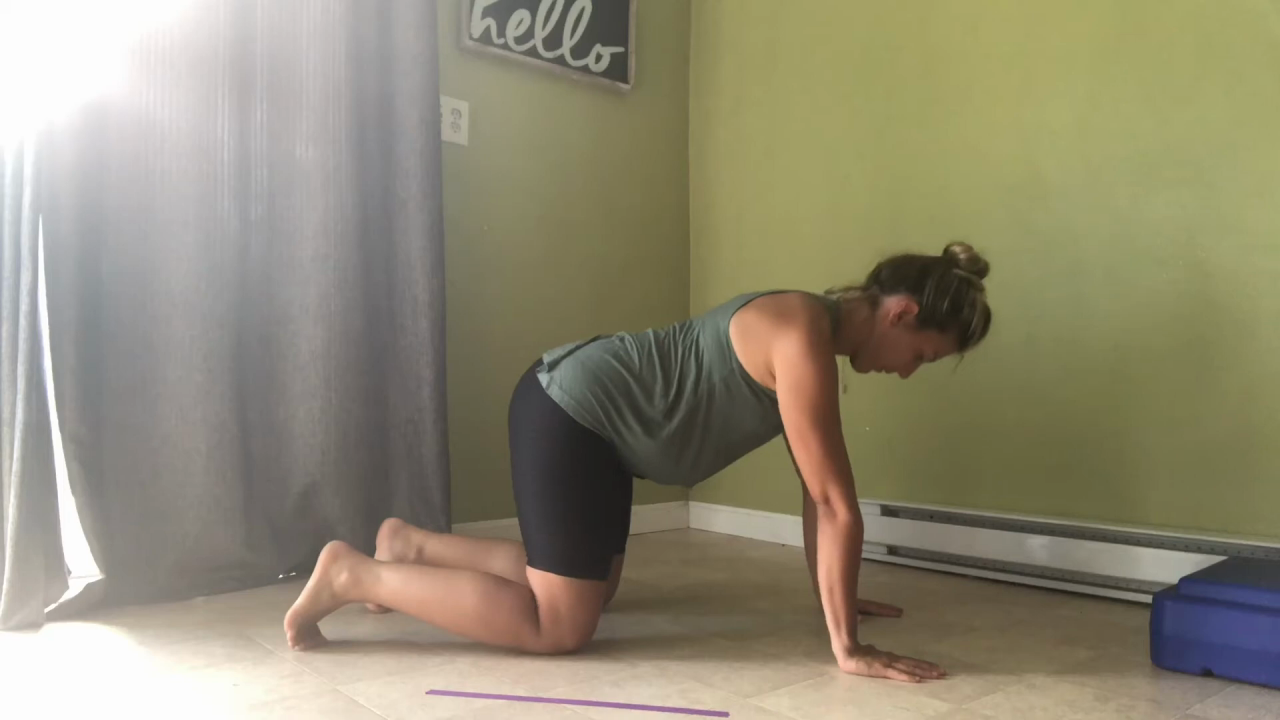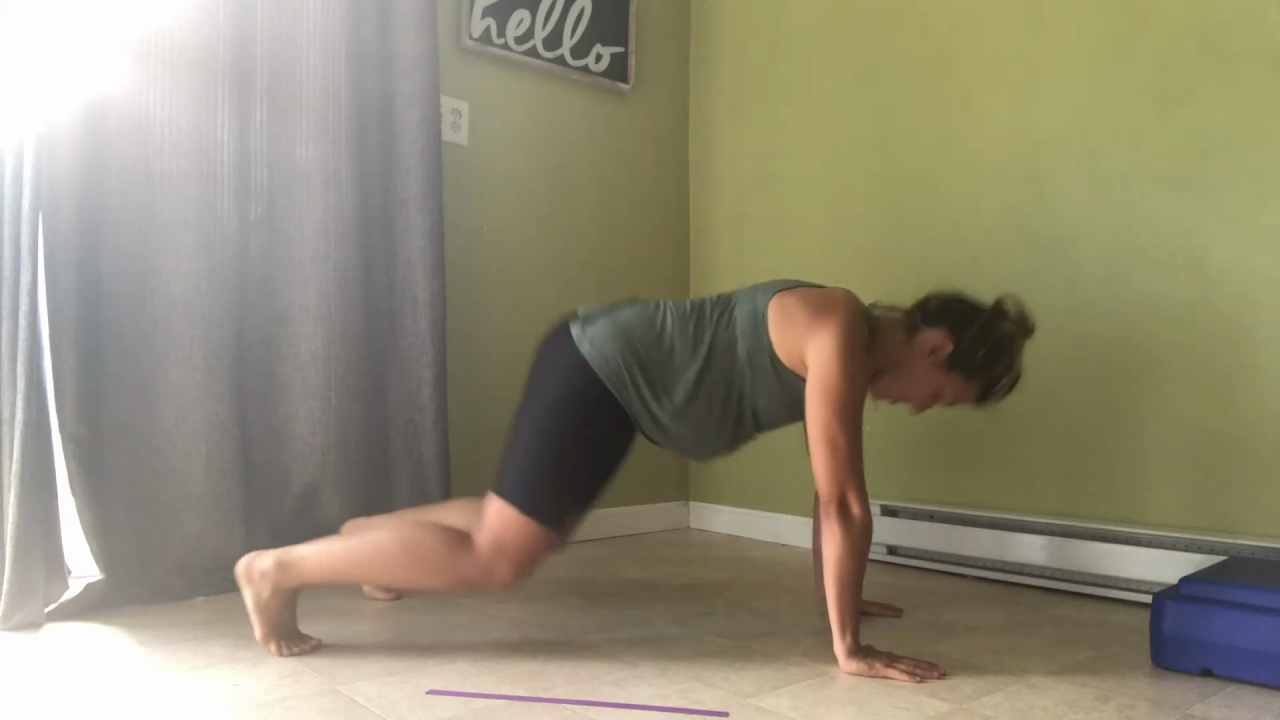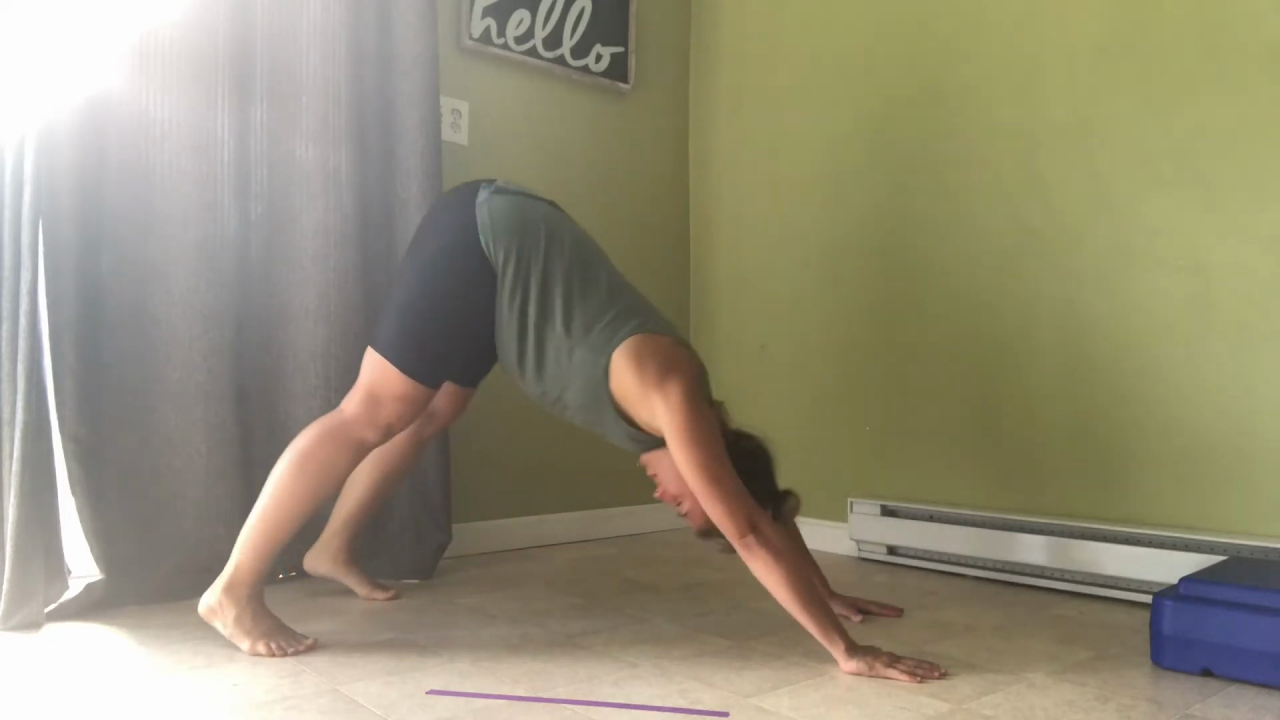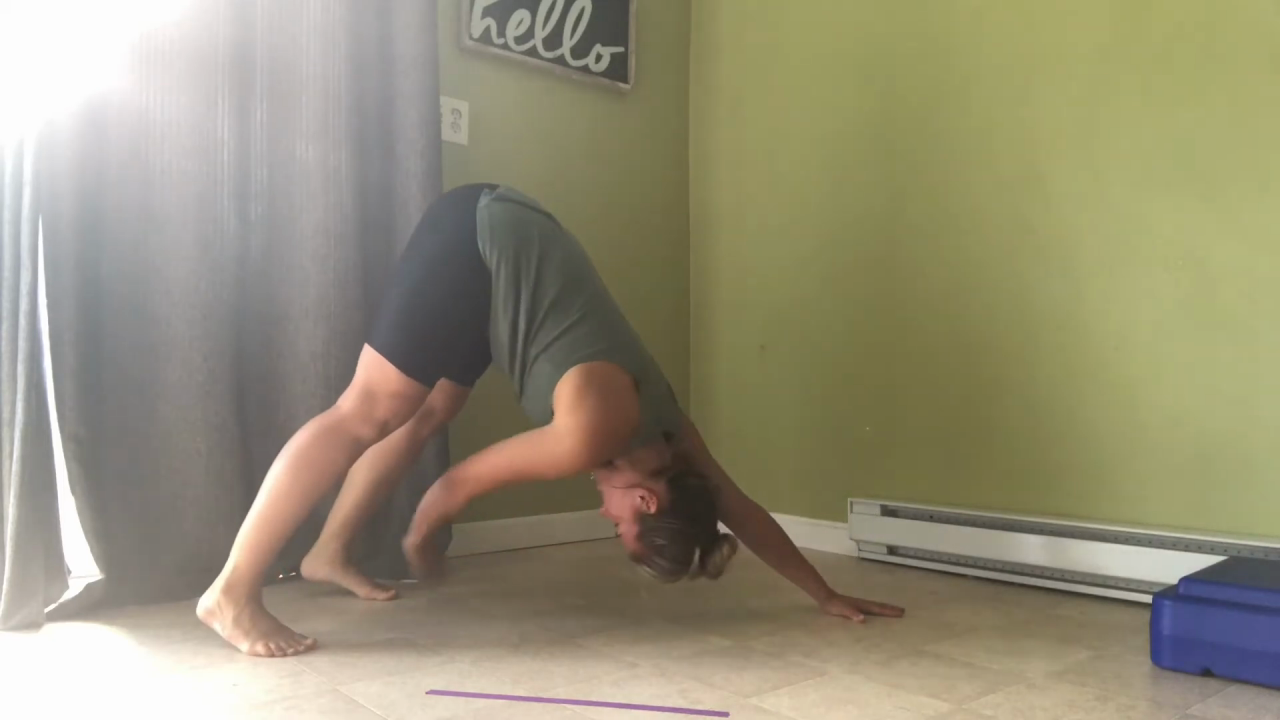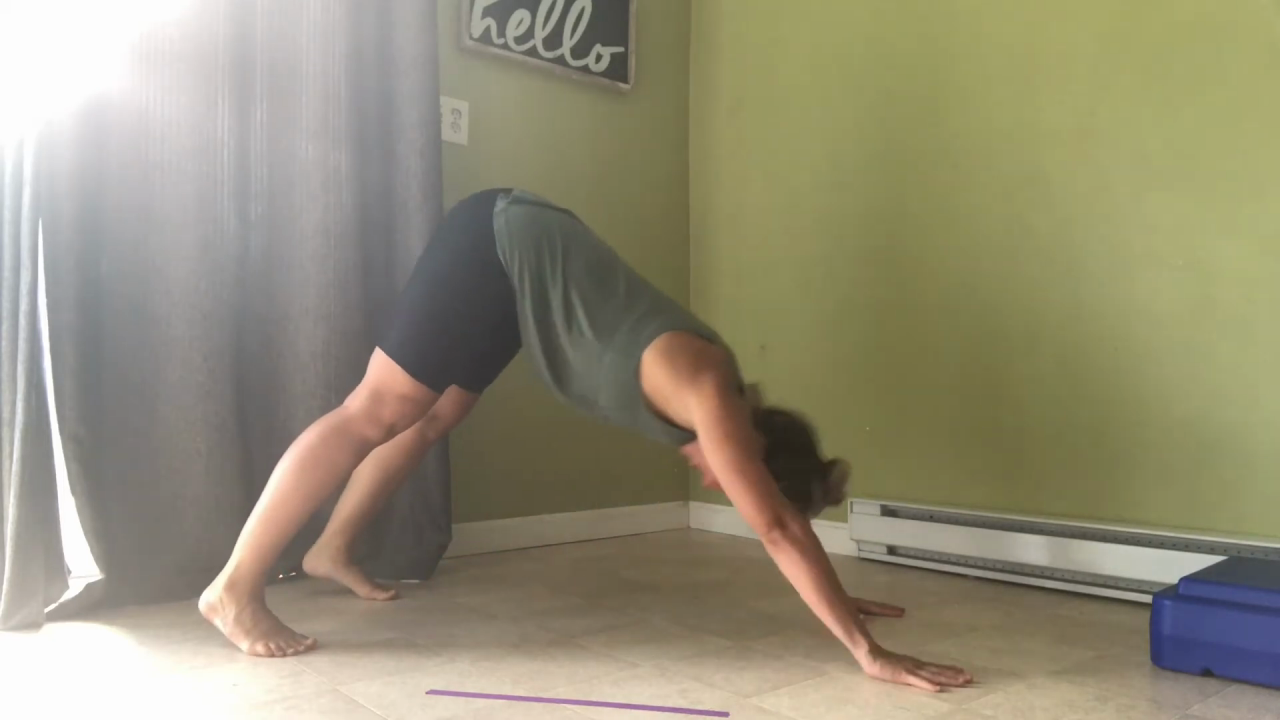
dt=1s
person 1, frame 1
left shoulder: (811, 331)
right shoulder: (804, 335)
left elbow: (817, 492)
right elbow: (836, 503)
left wrist: (836, 595)
right wrist: (847, 647)
left hip: (587, 416)
right hip: (569, 413)
left knee: (588, 581)
right knee: (558, 627)
left ankle: (411, 545)
right ankle: (351, 576)
person 1, frame 2
left shoulder: (843, 341)
right shoulder: (842, 332)
left elbow: (829, 496)
right elbow: (843, 503)
left wrist: (838, 596)
right wrist: (846, 645)
left hip: (606, 373)
right hip: (598, 369)
left knee: (530, 528)
right knee: (496, 557)
left ankle: (366, 534)
right ankle: (279, 568)
person 1, frame 3
left shoulder: (682, 405)
right shoulder: (671, 397)
left elbow: (759, 514)
right elbow: (749, 532)
left wrist: (829, 598)
right wrist: (844, 649)
left hip: (500, 247)
right hip: (480, 239)
left knee: (429, 415)
right knee: (371, 416)
left ankle: (333, 550)
right ankle: (233, 591)
person 1, frame 4
left shoulder: (666, 431)
right shoulder: (599, 431)
left elbow: (739, 508)
right elbow: (460, 482)
left wrist: (827, 595)
right wrist: (418, 537)
left hip: (500, 244)
right hip: (477, 237)
left knee: (427, 413)
right knee: (364, 415)
left ankle: (329, 553)
right ankle: (231, 592)
person 1, frame 5
left shoulder: (725, 405)
right shoulder: (707, 394)
left elbow: (783, 515)
right elbow: (778, 530)
left wrist: (841, 603)
right wrist: (869, 652)
left hip: (516, 257)
right hip: (494, 246)
left knee: (432, 415)
right knee: (374, 414)
left ankle: (332, 551)
right ankle: (235, 590)
